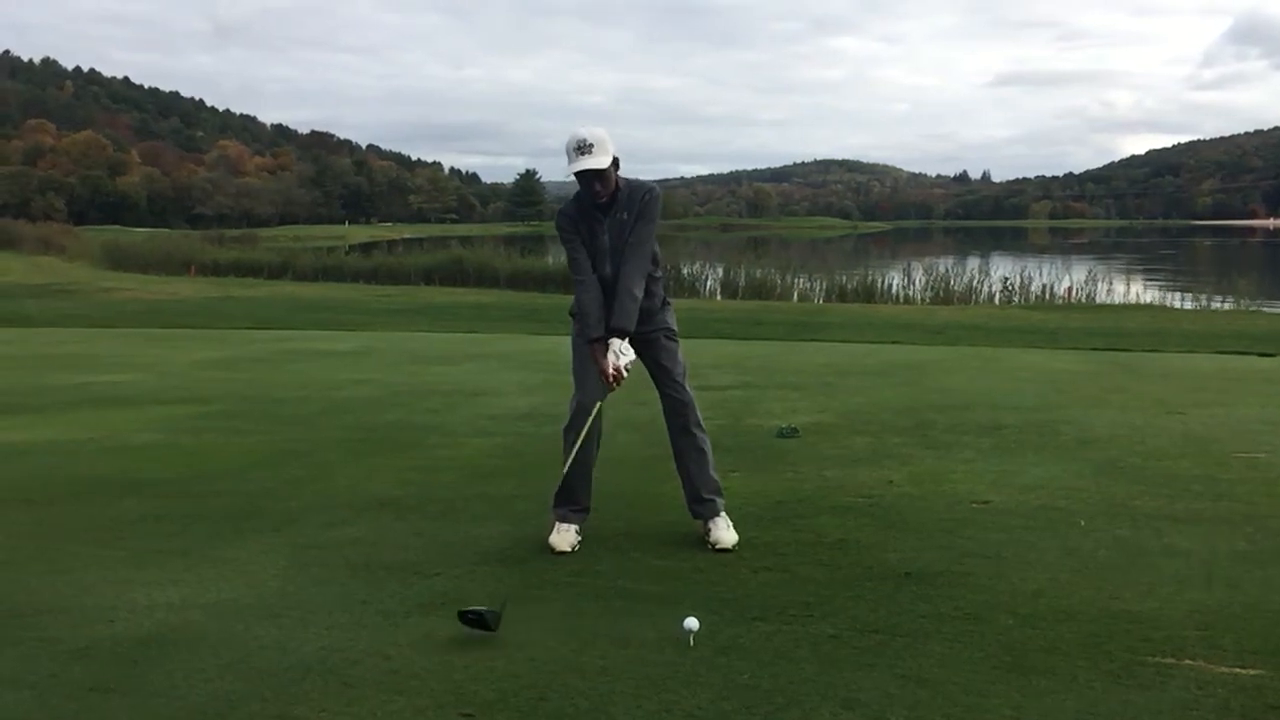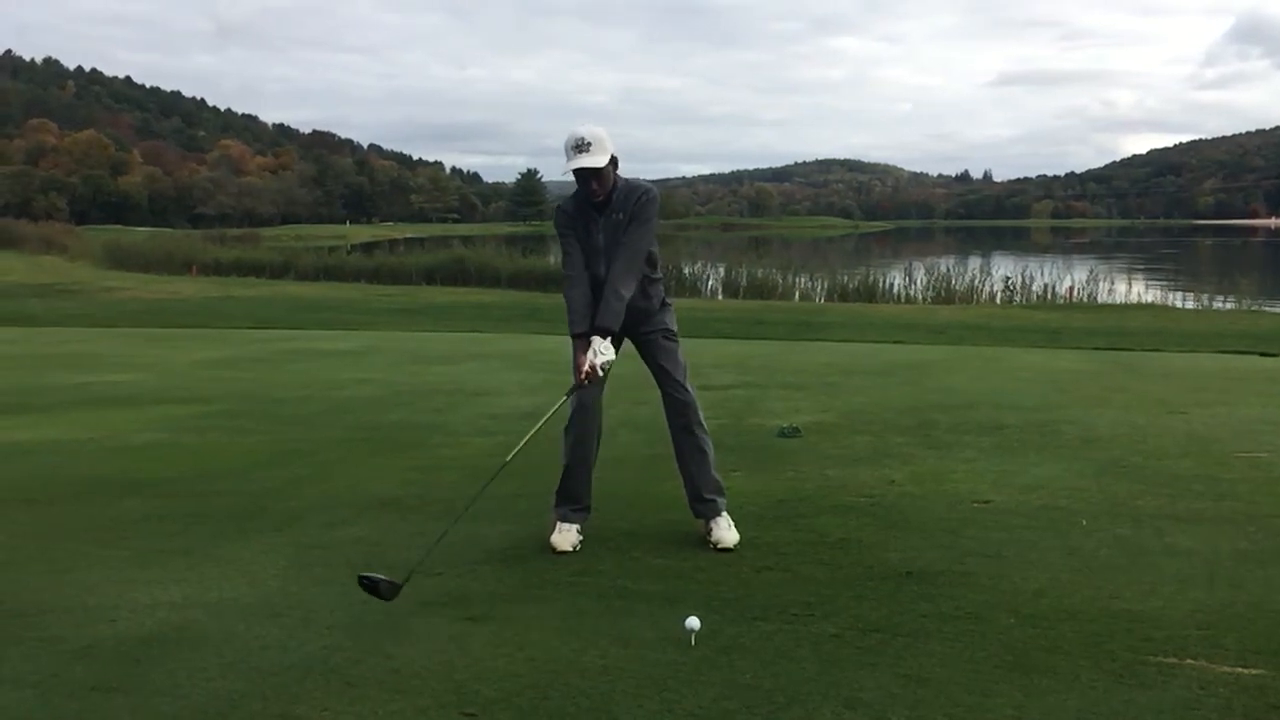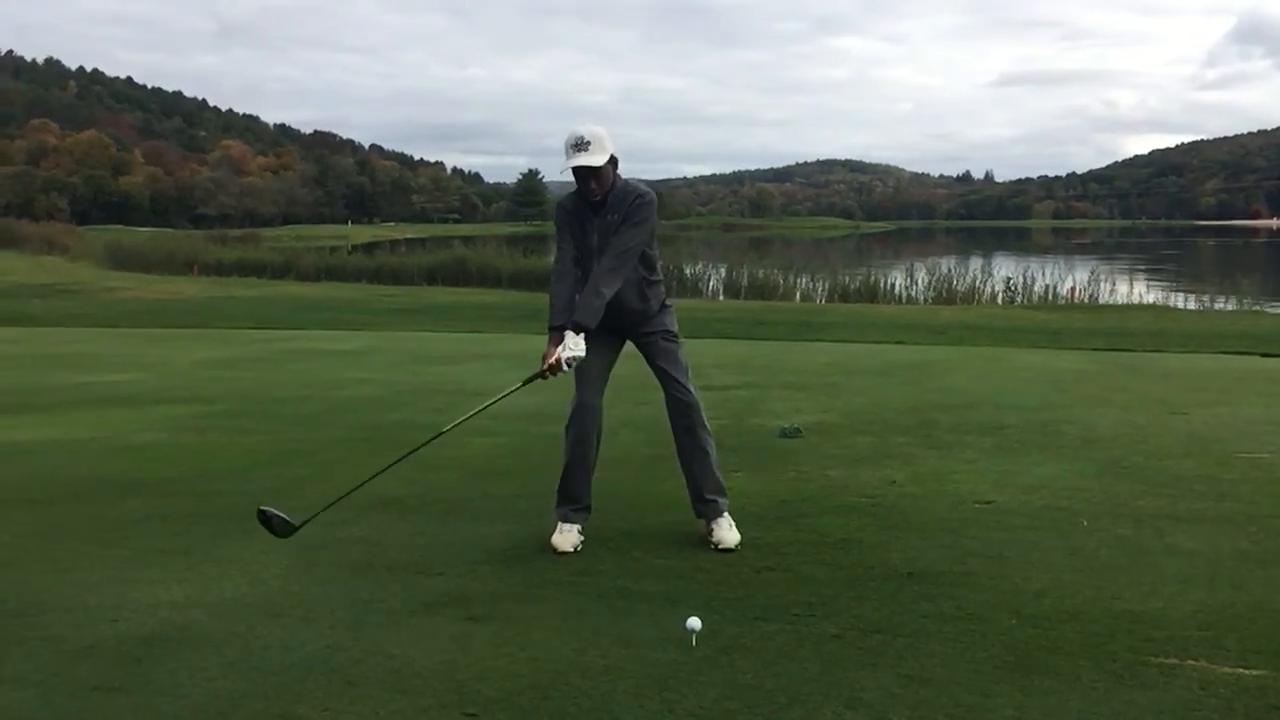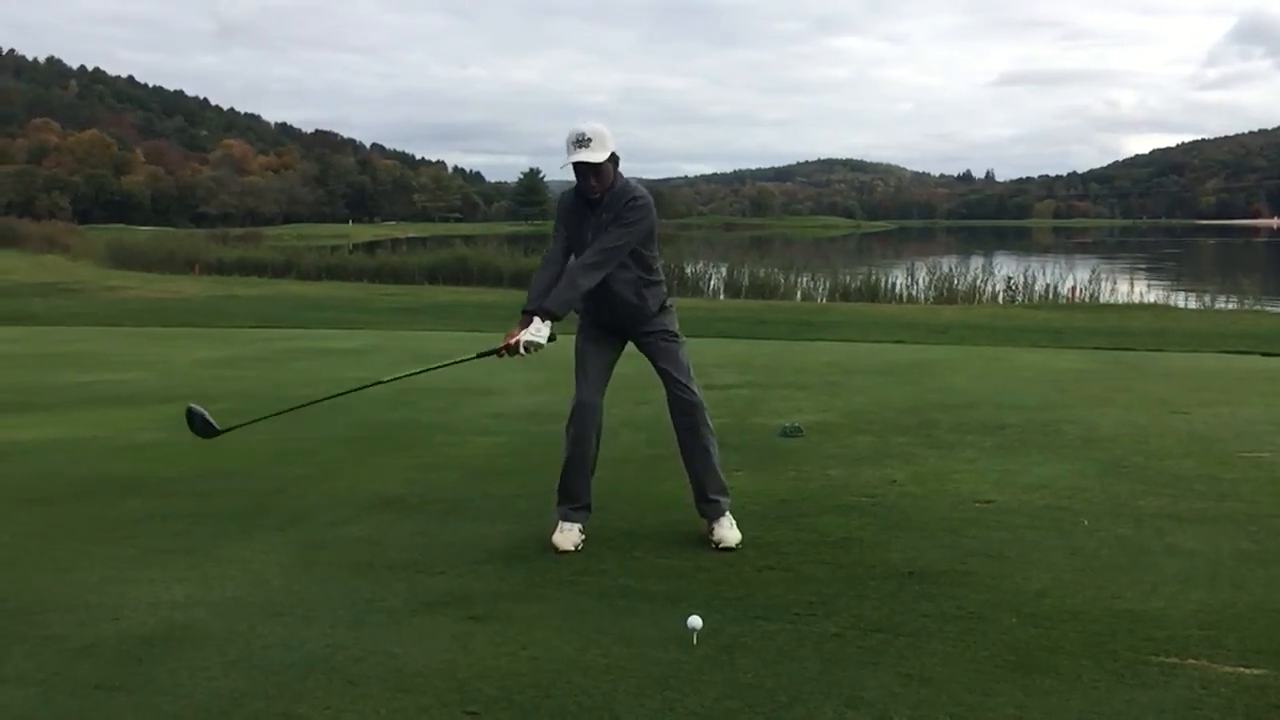
dt=0.5s
person 1, frame 1
left shoulder: (645, 196)
right shoulder: (569, 216)
left elbow: (635, 268)
right elbow: (584, 280)
left wrist: (621, 338)
right wrist: (598, 348)
left hip: (647, 310)
right hip: (593, 315)
left knee: (680, 401)
right knee: (584, 404)
left ankle: (711, 510)
right ankle: (569, 514)
person 1, frame 2
left shoulder: (643, 197)
right shoulder: (568, 213)
left elbow: (626, 268)
right elbow: (575, 277)
left wrist: (603, 336)
right wrist: (580, 343)
left hip: (648, 310)
right hip: (592, 315)
left knee: (681, 399)
right knee: (584, 404)
left ankle: (713, 509)
right ankle: (570, 514)
person 1, frame 3
left shoulder: (641, 201)
right shoulder: (567, 209)
left elbow: (611, 268)
right elbow: (565, 271)
left wrist: (576, 332)
right wrist: (557, 334)
left hip: (649, 312)
right hip: (594, 319)
left knee: (684, 400)
right knee: (585, 405)
left ankle: (715, 510)
right ankle: (571, 514)
person 1, frame 4
left shoulder: (637, 202)
right shoulder: (569, 203)
left elbow: (593, 264)
right elbow: (554, 261)
left wrist: (545, 319)
right wrist: (527, 317)
left hip: (650, 313)
right hip: (598, 318)
left knee: (687, 399)
right knee: (585, 405)
left ankle: (717, 510)
right ankle: (572, 514)
